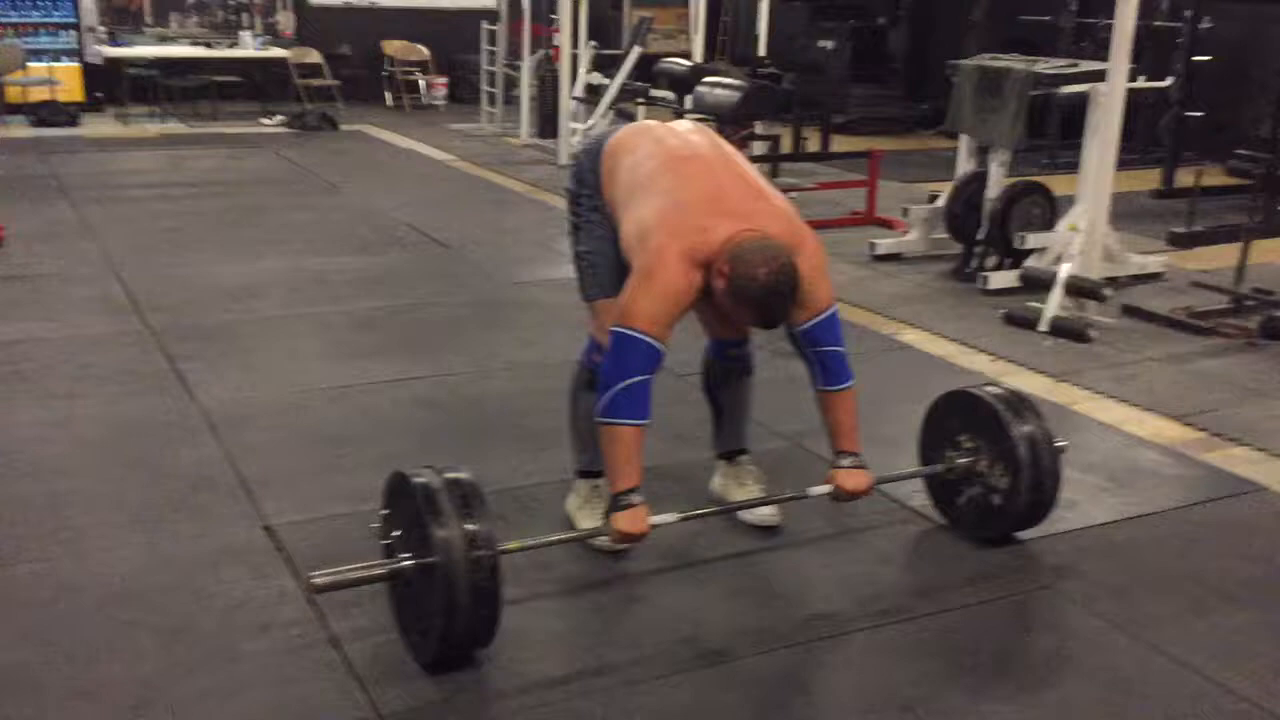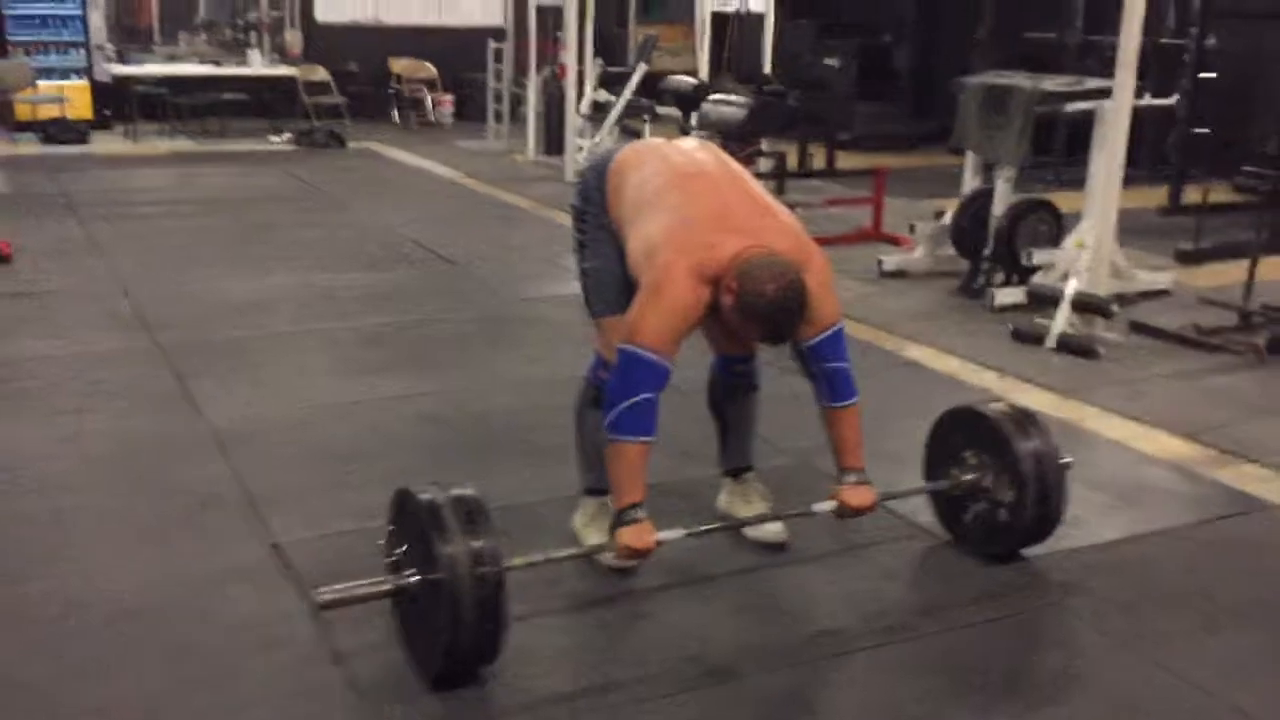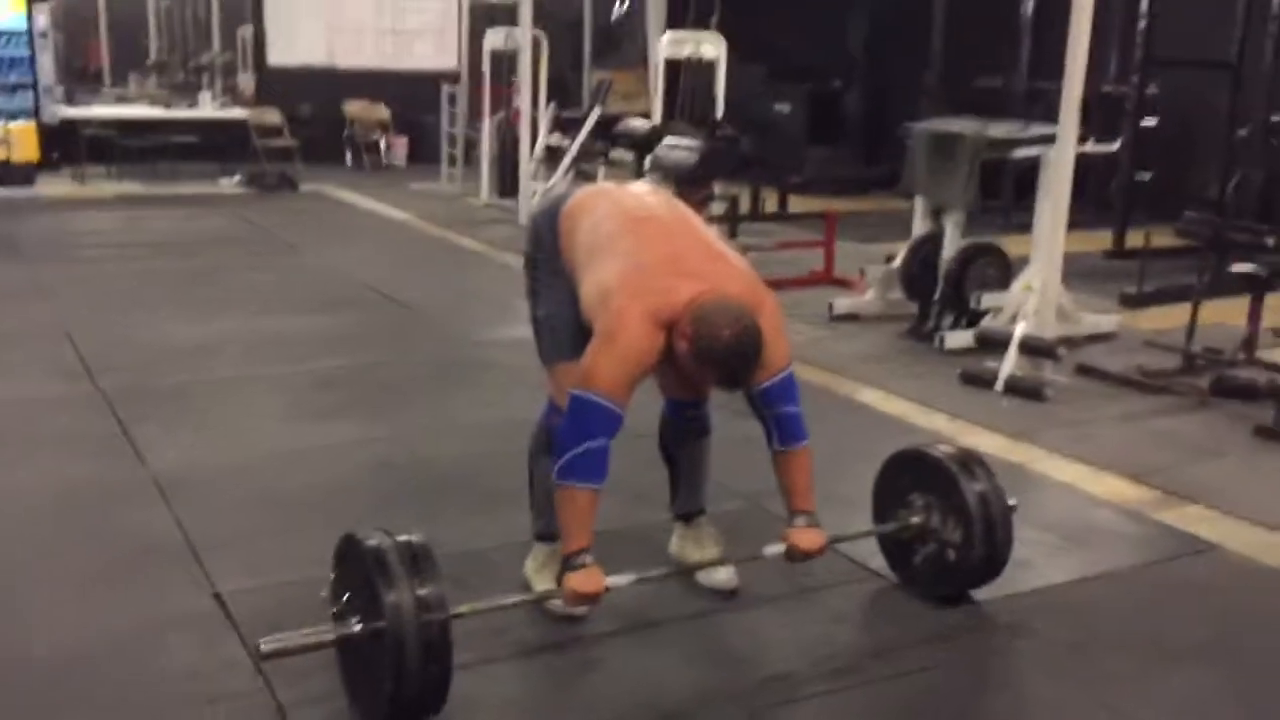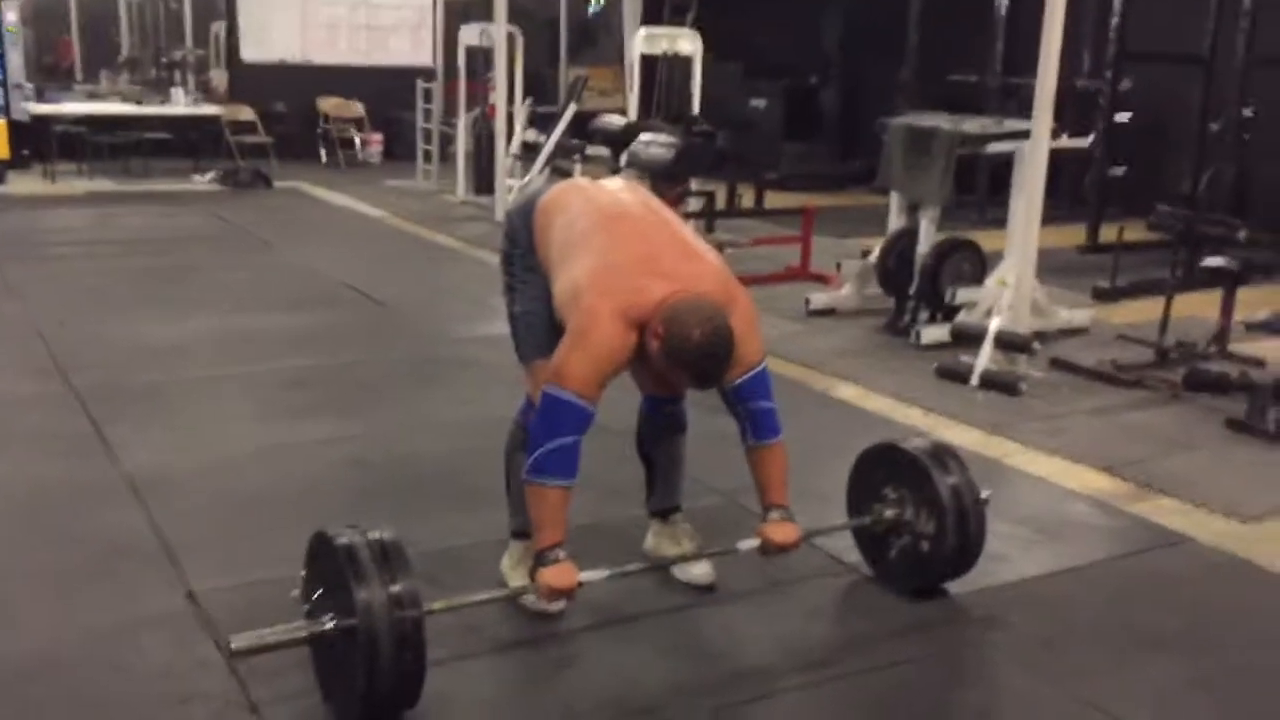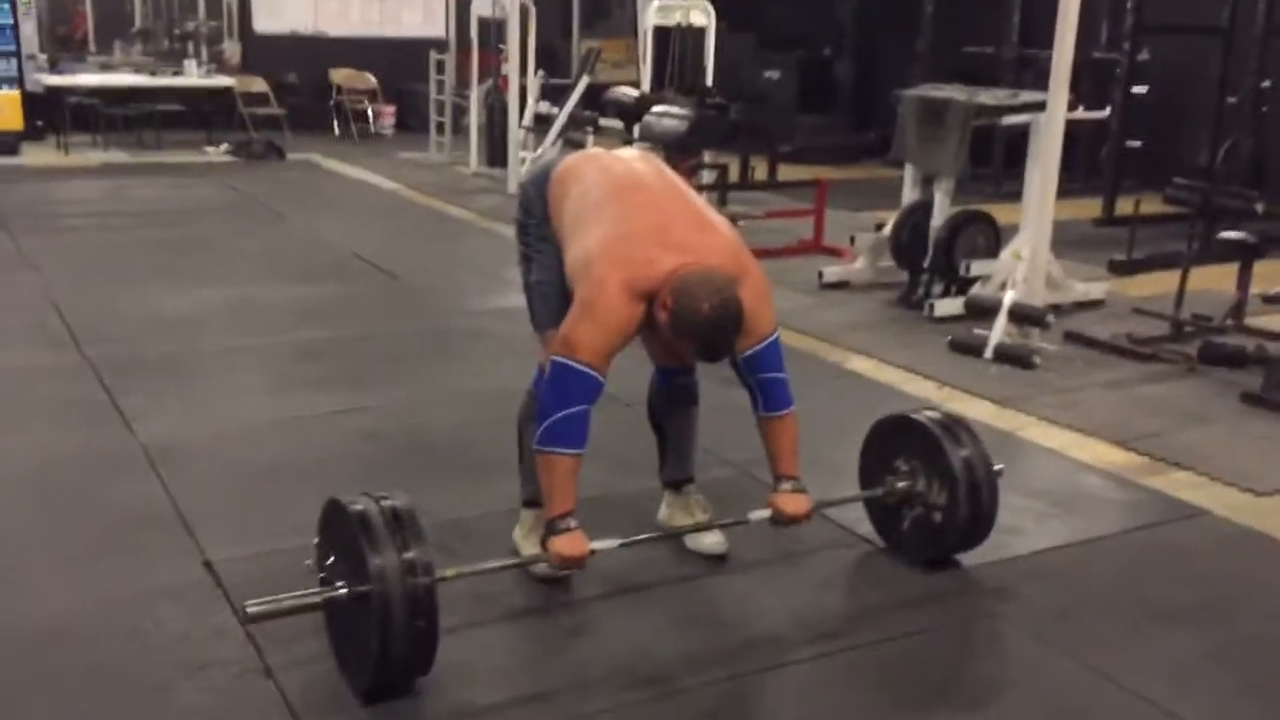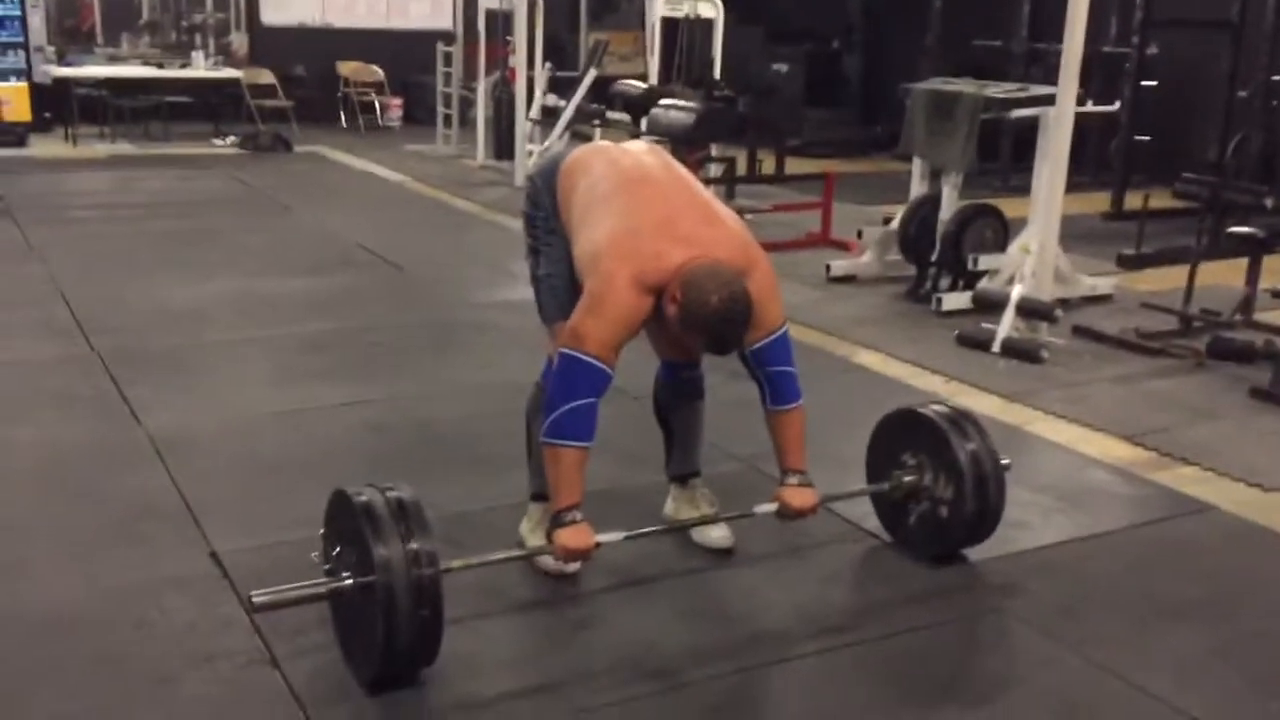
dt=0.2s
person 1, frame 1
left shoulder: (798, 249)
right shoulder: (673, 259)
left elbow: (826, 350)
right elbow: (627, 373)
left wrist: (848, 458)
right wrist: (625, 497)
left knee: (731, 336)
right knee: (615, 340)
left ankle: (733, 465)
right ankle: (590, 484)
person 1, frame 2
left shoulder: (804, 265)
right shoulder: (681, 277)
left elbow: (831, 368)
right elbow: (636, 392)
left wrist: (853, 477)
right wrist: (631, 515)
left knee: (736, 352)
right knee: (622, 358)
left ankle: (738, 481)
right ankle: (597, 501)
person 1, frame 3
left shoulder: (756, 308)
right shoulder: (634, 322)
left elbow: (781, 410)
right elbow: (585, 433)
left wrist: (803, 517)
right wrist: (578, 559)
right hip: (563, 231)
left knee: (689, 397)
right knee: (573, 399)
left ankle: (690, 527)
right ankle: (549, 547)
person 1, frame 4
left shoulder: (729, 308)
right shoulder: (606, 322)
left elbow: (756, 407)
right elbow: (556, 430)
left wrist: (777, 513)
right wrist: (551, 556)
left knee: (664, 394)
right knee: (551, 400)
left ankle: (667, 524)
right ankle: (524, 546)
person 1, frame 5
left shoulder: (741, 279)
right shoulder: (616, 290)
left elbow: (768, 377)
right elbow: (566, 400)
left wrist: (788, 482)
right wrist: (562, 523)
left knee: (676, 368)
right knee: (563, 368)
left ankle: (679, 495)
right ankle: (537, 514)
person 1, frame 6
left shoulder: (749, 272)
right shoulder: (624, 284)
left elbow: (776, 371)
right elbow: (575, 395)
left wrist: (795, 481)
right wrist: (570, 518)
left knee: (681, 360)
right knee: (573, 364)
left ankle: (686, 489)
right ankle: (544, 510)
